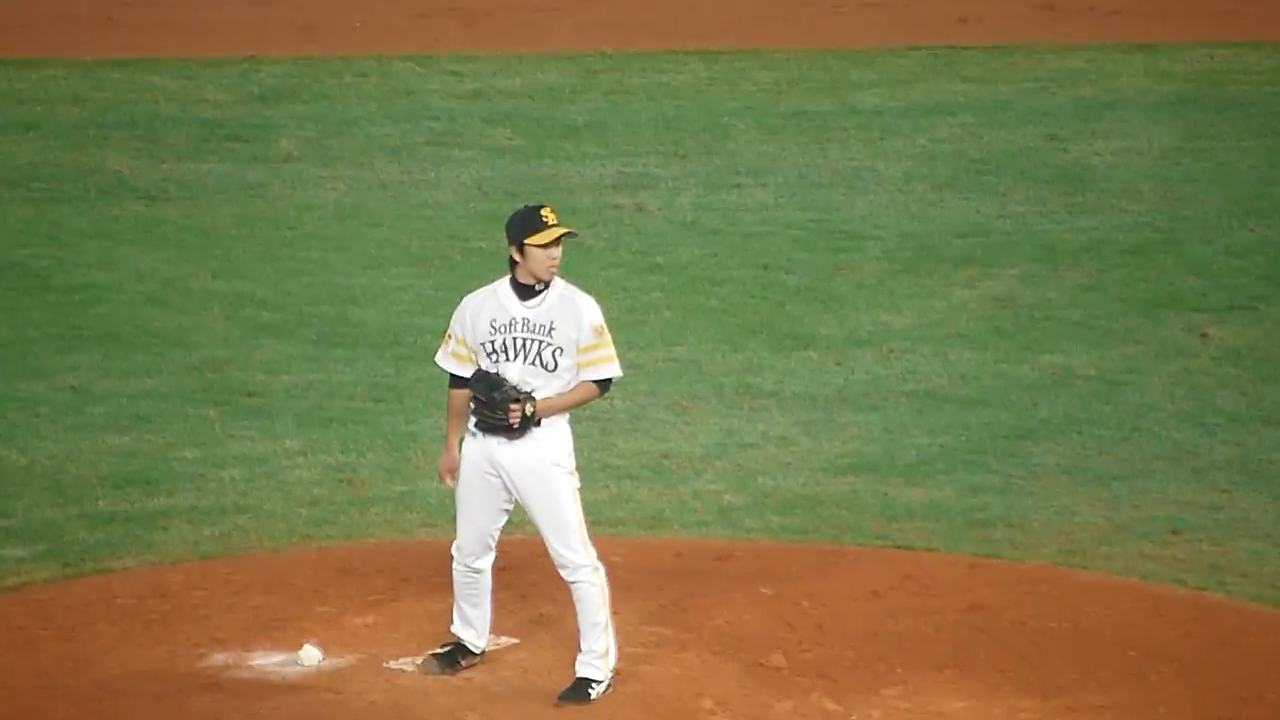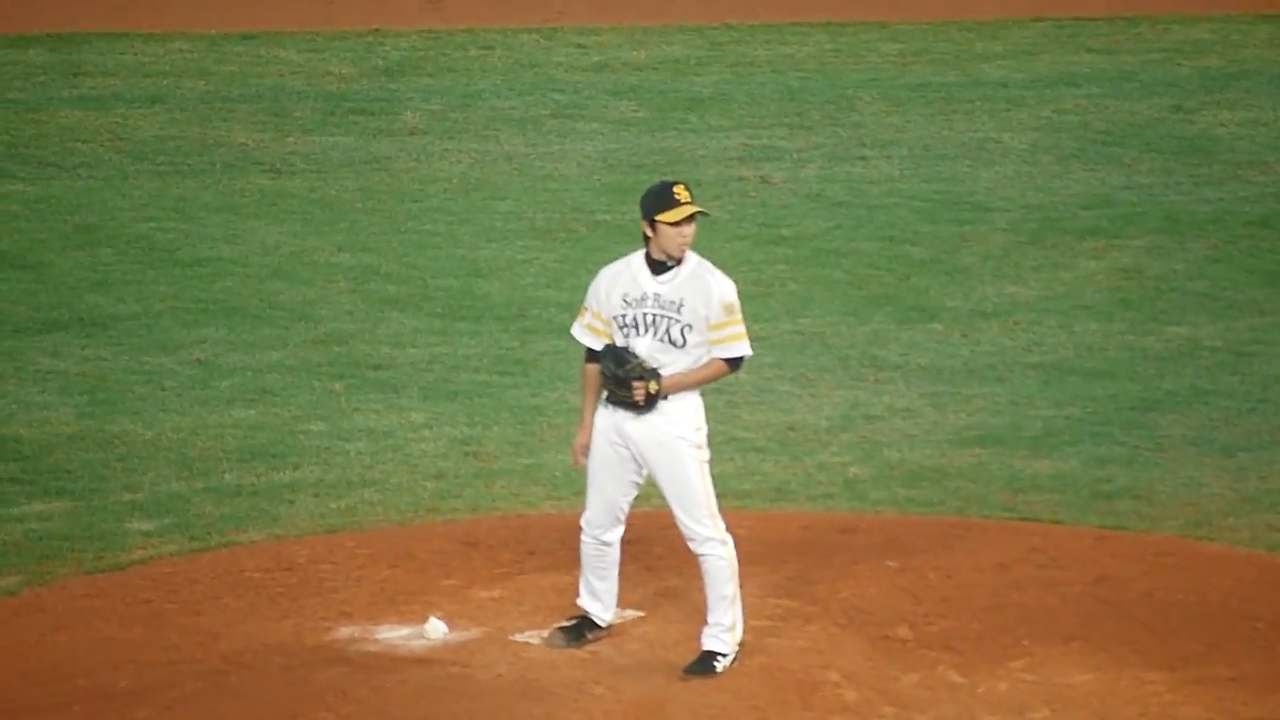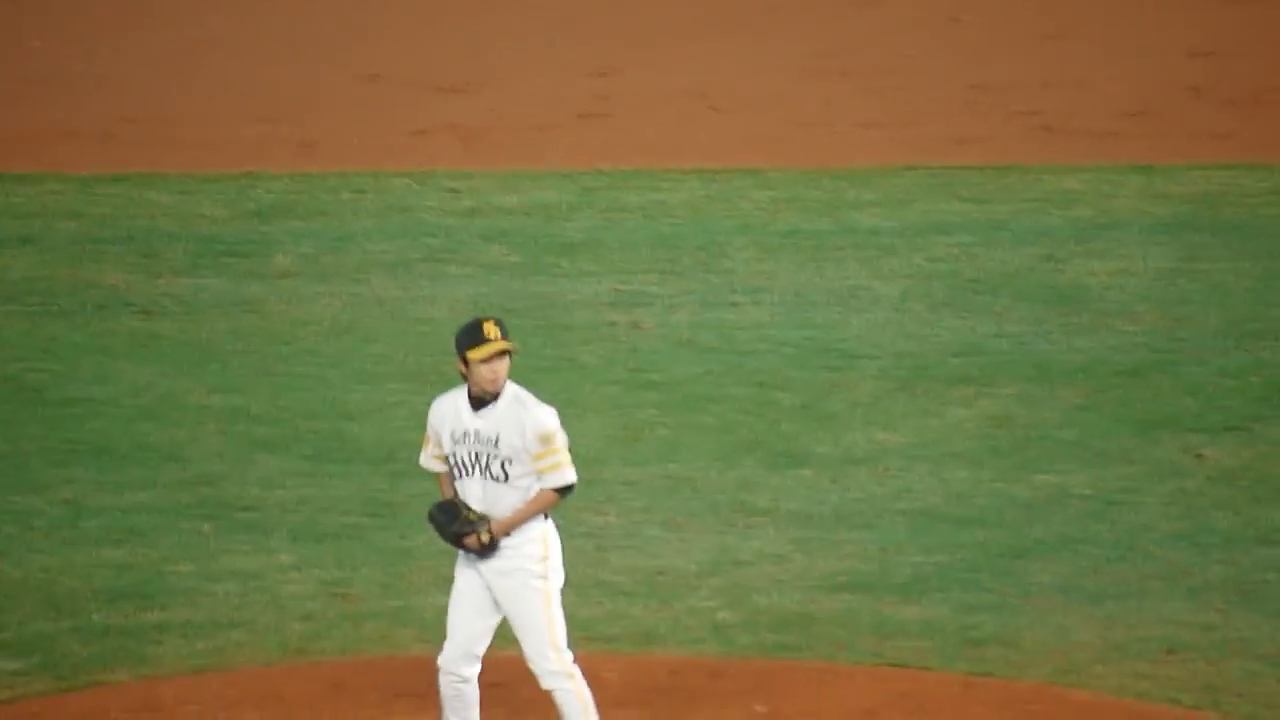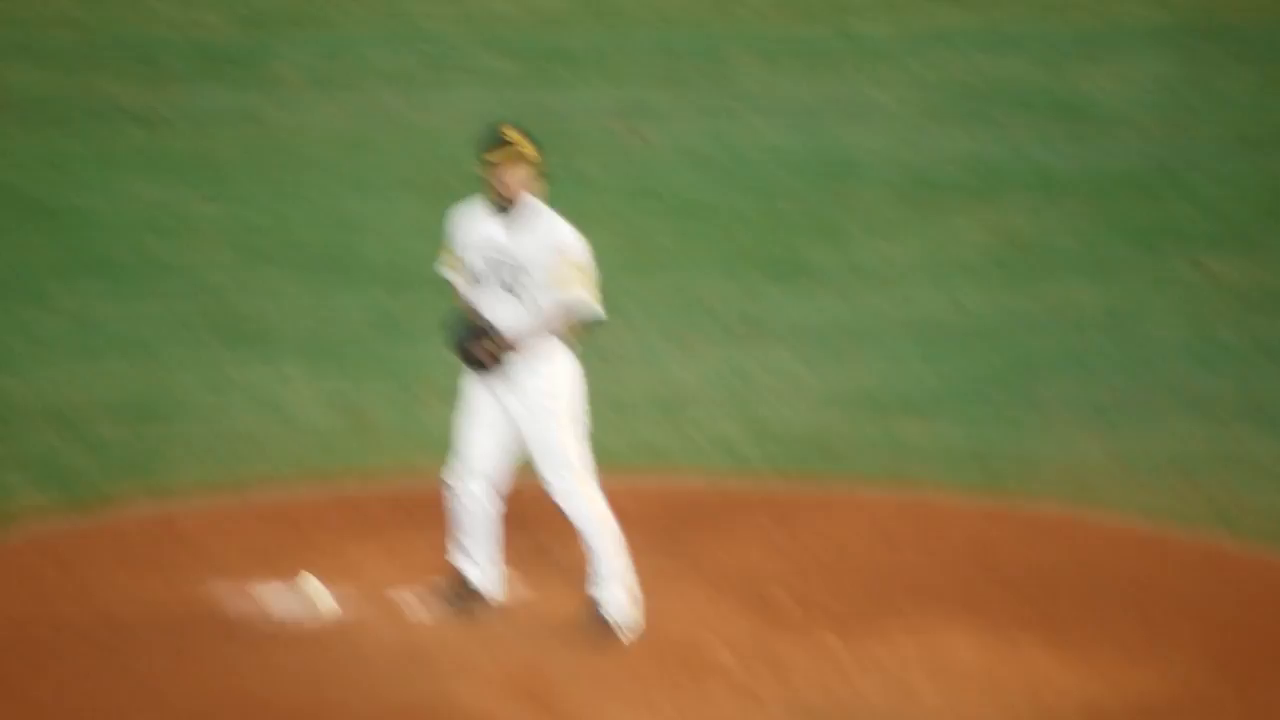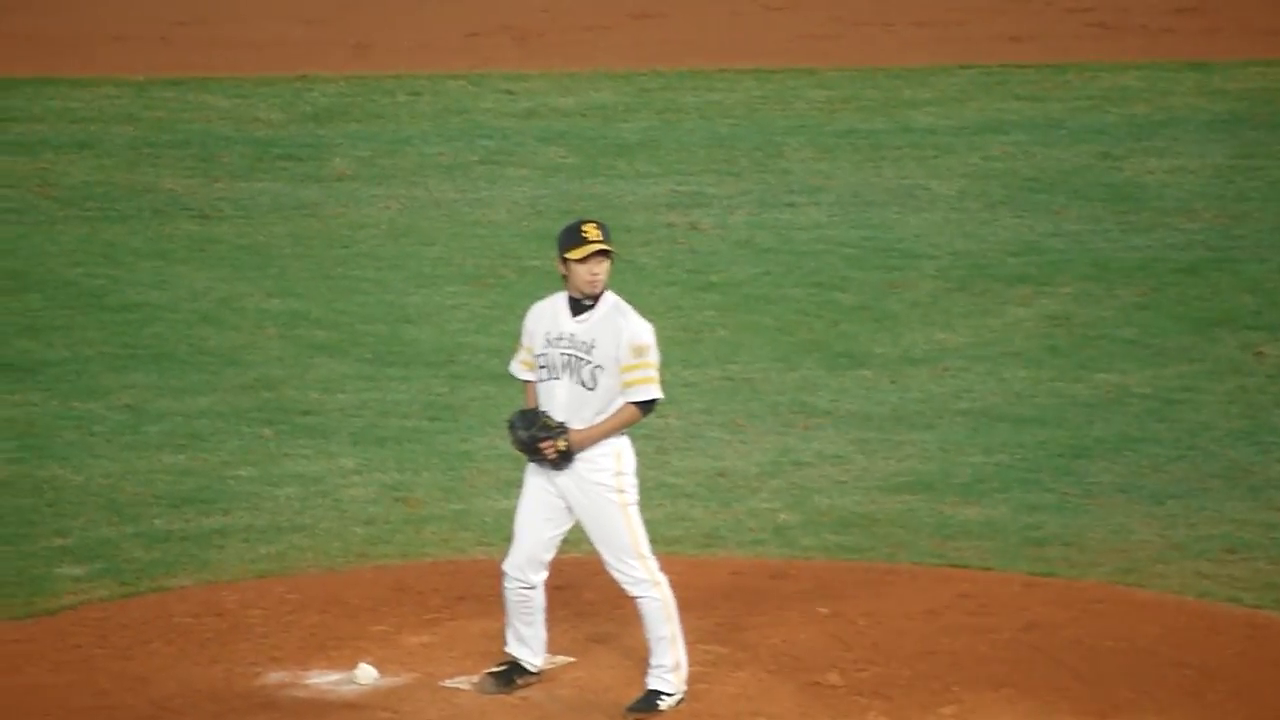
dt=1s
person 1, frame 1
left shoulder: (579, 307)
right shoulder: (476, 306)
left elbow: (598, 381)
right elbow: (460, 380)
left wrist: (538, 408)
right wrist: (451, 446)
left hip: (543, 445)
right hip: (483, 444)
left knee: (576, 558)
right knee: (469, 551)
left ankle: (596, 666)
right ankle: (469, 641)
person 1, frame 2
left shoulder: (713, 284)
right shoulder: (612, 278)
left elbow: (729, 359)
right elbow: (594, 354)
left wrist: (664, 384)
right wrist: (585, 423)
left hip: (675, 418)
right hip: (613, 416)
left knee: (705, 531)
right knee: (599, 524)
left ankle: (722, 639)
right ankle: (596, 615)
person 1, frame 3
left shoulder: (533, 413)
right shoulder: (443, 410)
left elbow: (558, 486)
left wrist: (500, 528)
left hip: (524, 547)
right hip: (473, 551)
left knee: (551, 661)
right knee: (456, 662)
person 1, frame 4
left shoulder: (555, 233)
right shoulder: (464, 221)
left elbow: (577, 310)
left wrist: (515, 344)
right wrist: (471, 332)
left hip: (541, 367)
right hip: (486, 370)
left knee: (572, 485)
right knee: (470, 477)
left ankle: (617, 599)
right ankle: (478, 577)
person 1, frame 5
left shoulder: (629, 327)
right shoulder: (540, 314)
left elbow: (642, 402)
left wrist: (579, 438)
left hip: (601, 460)
right hip: (546, 461)
left knee: (637, 572)
right knee: (521, 566)
left ankle: (668, 679)
right ankle: (525, 660)
